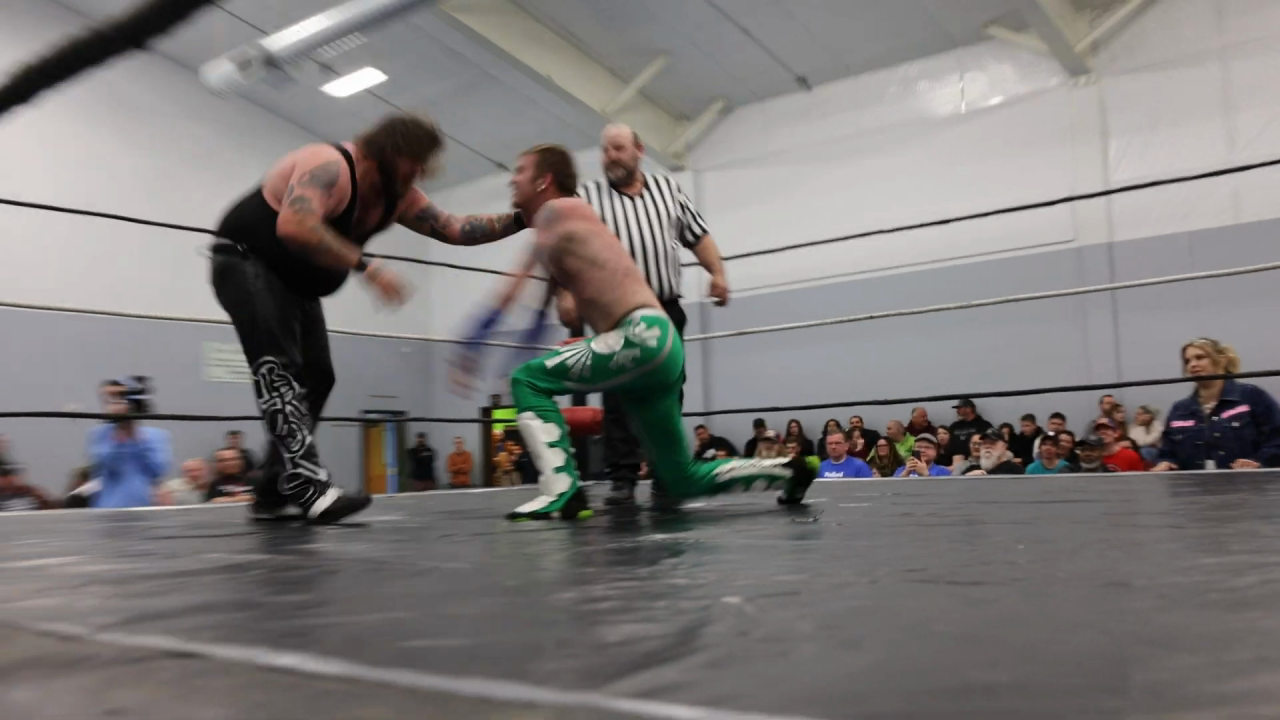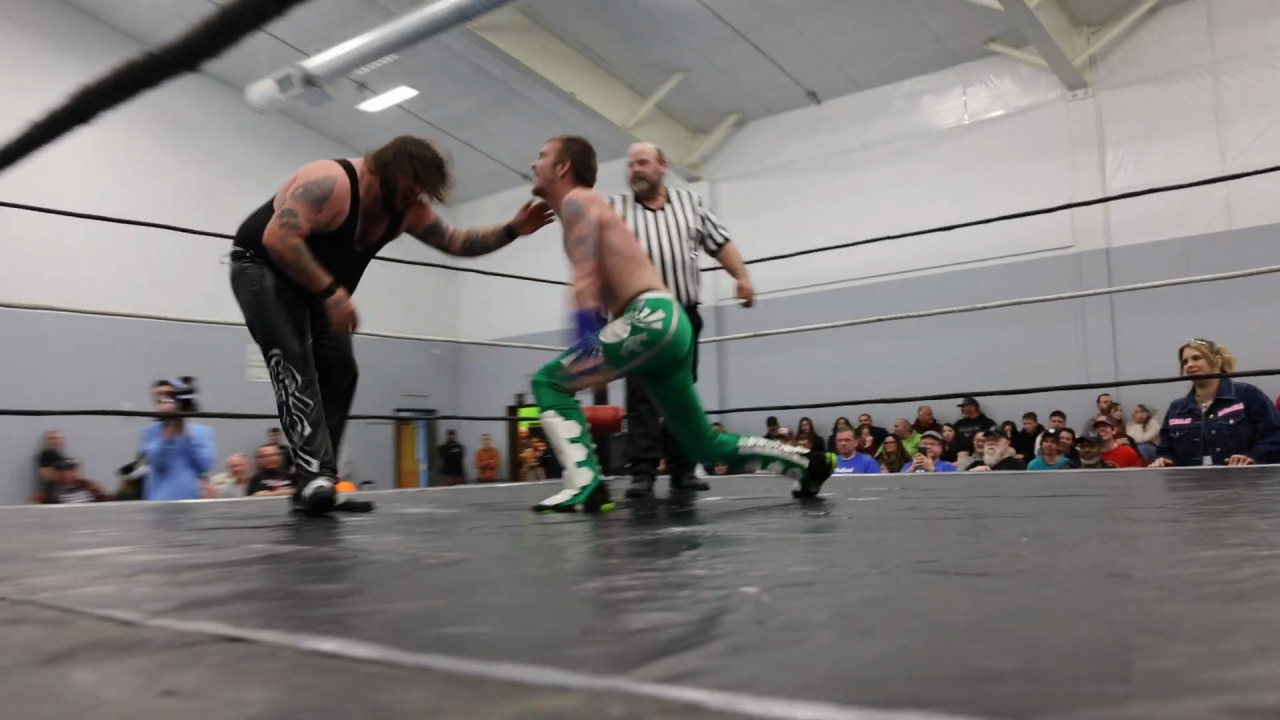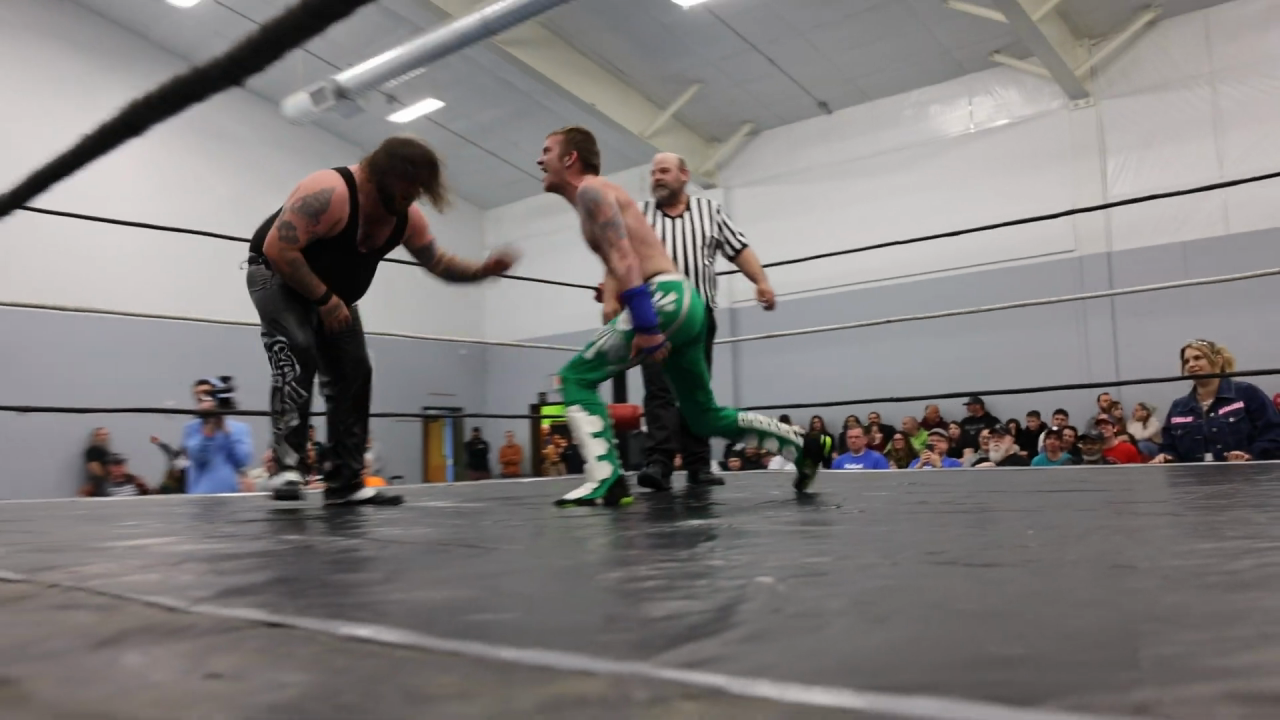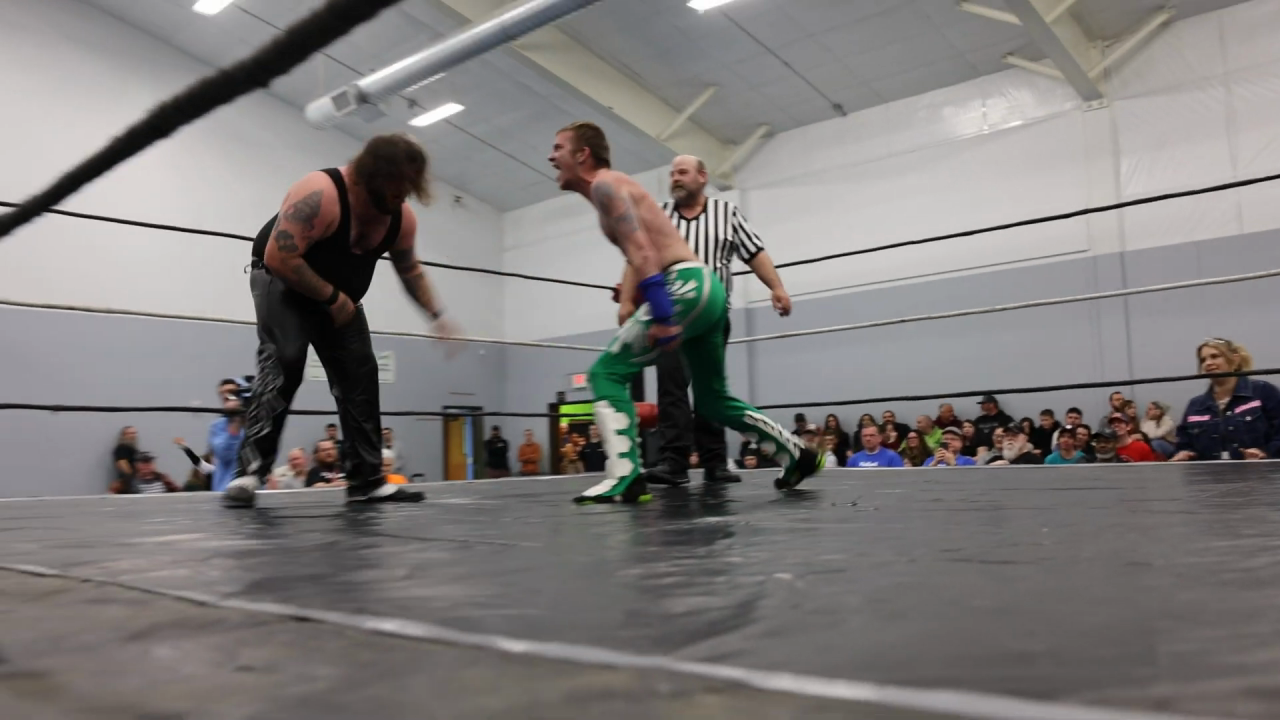
dt=0.1s
person 1, frame 1
left shoulder: (395, 195)
right shoulder: (331, 168)
left elbow: (451, 229)
right elbow: (295, 228)
left wrist: (515, 223)
right wrist: (367, 267)
left hip: (296, 282)
right hip: (246, 261)
left knee: (315, 376)
right knee: (280, 368)
left ankle: (275, 494)
right ankle: (315, 491)
person 1, frame 2
left shoulder: (407, 208)
right shoulder: (332, 182)
left elbow: (457, 242)
right elbow: (277, 239)
left wrist: (512, 230)
right wrist: (330, 291)
left hip: (318, 288)
right hip: (263, 268)
left knee: (339, 374)
right knee: (292, 361)
left ankle: (314, 487)
right ankle: (315, 475)
person 1, frame 3
left shoulder: (407, 215)
right shoulder: (329, 191)
left elbow: (440, 263)
right elbow: (276, 249)
left wrist: (483, 269)
right wrist: (324, 299)
left hip: (334, 290)
right hip: (277, 275)
left knee: (351, 376)
right knee: (297, 349)
left ankle: (343, 483)
right ankle: (289, 464)
person 1, frame 4
left shoulder: (400, 216)
right shoulder: (320, 194)
left elbow: (410, 270)
right elbow: (278, 258)
left wrist: (437, 316)
right wrist: (332, 297)
left hip: (337, 296)
right hip: (279, 279)
left knee: (361, 375)
right knee: (284, 360)
left ankle: (367, 480)
right ankle: (250, 469)
person 2, frame 1
left shoulder: (558, 210)
right shoulder: (571, 225)
left elbow: (518, 282)
right elbow: (556, 297)
left wrist: (472, 346)
left hip: (644, 339)
right hip: (655, 347)
left knee: (526, 383)
left ankle: (560, 493)
right ankle: (788, 469)
person 2, frame 2
left shoulder: (575, 202)
right shoulder: (584, 209)
left elbow: (584, 280)
right elbow: (595, 293)
left wrist: (586, 352)
right wrist: (588, 349)
left hip: (651, 320)
right hip: (665, 325)
left knee: (548, 382)
right knee: (703, 445)
left ankle: (584, 486)
right ankle: (805, 462)
person 2, frame 3
left shoulder: (591, 190)
right shoulder: (598, 197)
left elbow: (624, 258)
left wrist: (646, 326)
left hip: (666, 298)
right hip: (685, 302)
left knee: (576, 376)
right knee: (704, 416)
left ankle: (604, 481)
right ankle: (795, 443)
person 2, frame 4
left shoulder: (604, 184)
right shoulder: (613, 191)
left elbow: (640, 249)
left wrist: (661, 318)
left hip: (685, 287)
right hip: (704, 289)
left knee: (606, 373)
right knee: (713, 402)
left ankle: (623, 478)
right ankle: (796, 454)
person 3, frame 1
left shoulder: (668, 189)
right shoulder: (587, 196)
left elbow: (698, 235)
left wrist: (717, 273)
left hip: (665, 309)
right knee: (619, 393)
right ankle: (622, 478)
person 3, frame 2
left shoulder: (690, 203)
right shoulder: (615, 208)
left elbow: (720, 244)
left wrist: (742, 277)
left hip: (683, 314)
right knee: (641, 391)
left ankle: (682, 470)
right ankle: (642, 472)
person 3, frame 3
left shoulder: (709, 210)
right shoulder: (638, 215)
left elbow: (739, 249)
left wrist: (761, 281)
right wrist: (611, 299)
left hip: (698, 317)
right knee: (659, 386)
left ankle: (698, 465)
right ankle: (659, 462)
person 3, frame 4
left shoulder: (727, 213)
left elbow: (755, 254)
left wrist: (777, 288)
right wrist: (627, 301)
right knee: (670, 382)
left ankle: (715, 463)
right ankle: (674, 460)
